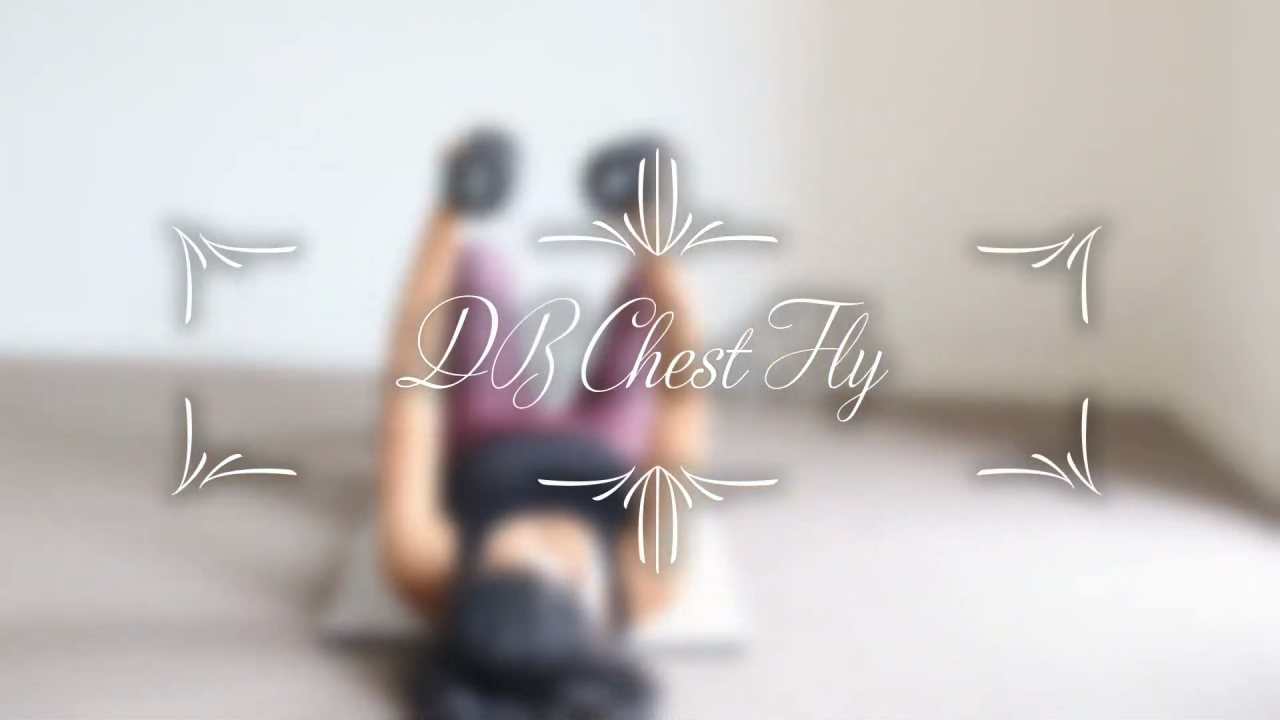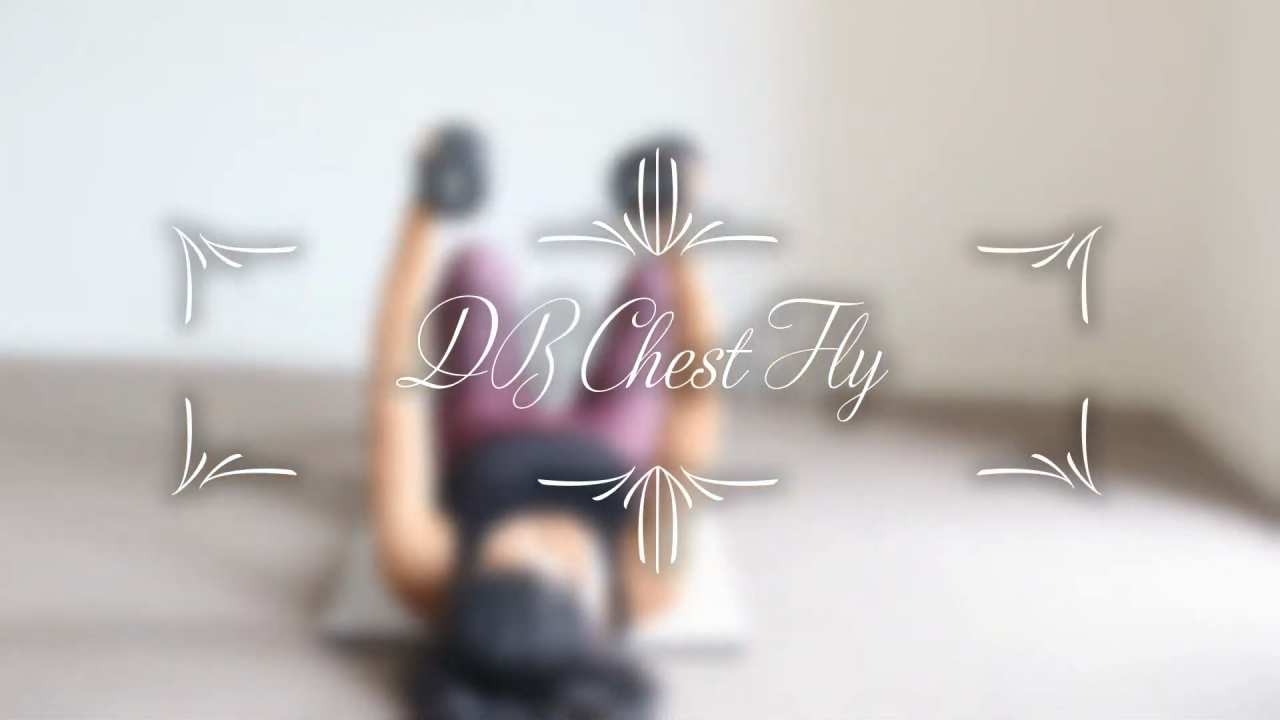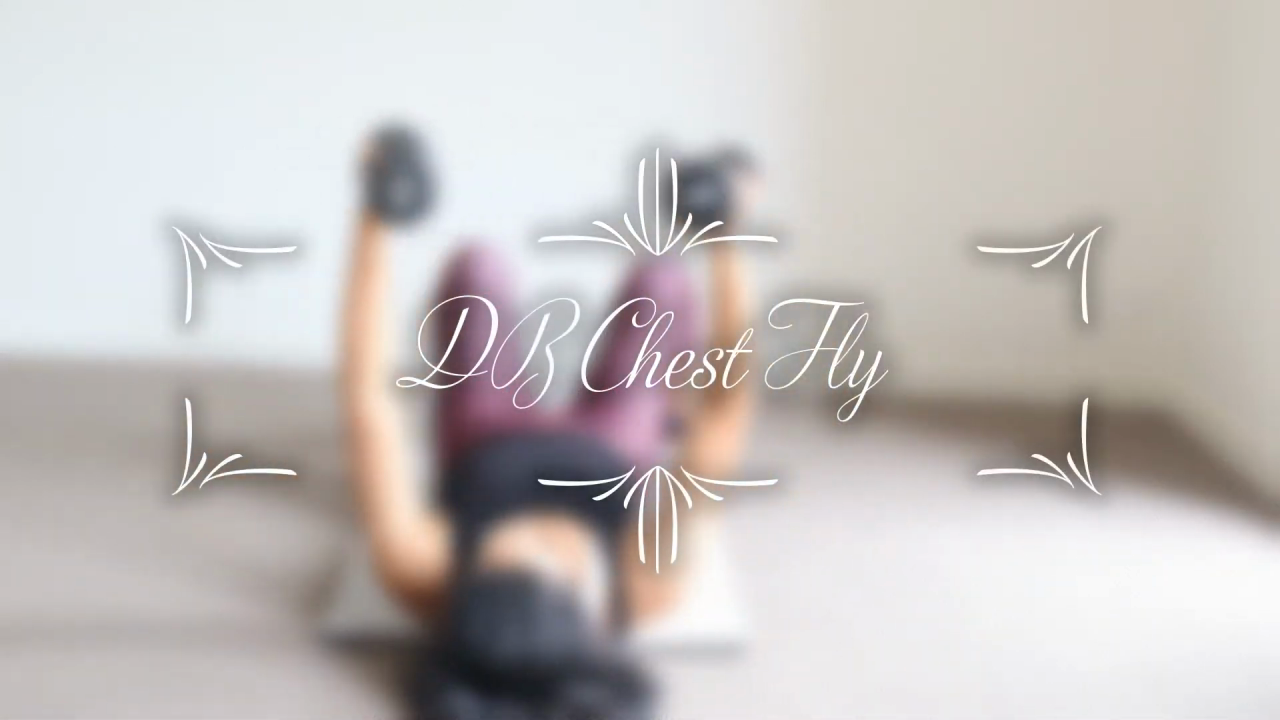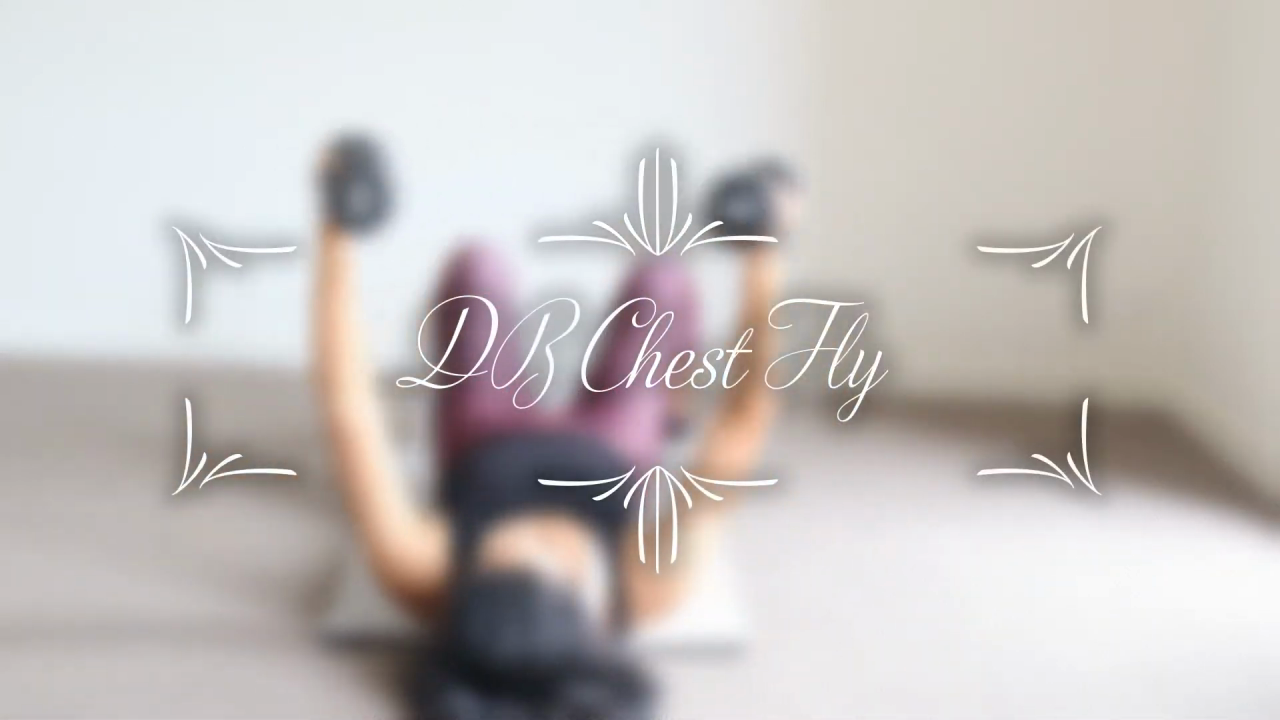
dt=0.1s
person 1, frame 1
left shoulder: (429, 574)
right shoulder: (638, 585)
left elbow: (408, 393)
right elbow: (683, 407)
left wrist: (448, 218)
right wrist: (654, 230)
left hip: (487, 448)
right hip: (607, 453)
left knee: (479, 266)
right knee: (651, 287)
person 1, frame 2
left shoulder: (427, 575)
right shoulder: (639, 587)
left elbow: (395, 395)
right elbow: (695, 410)
left wrist: (423, 216)
left hip: (486, 448)
right hip: (608, 451)
left knee: (478, 267)
right knee: (657, 286)
person 1, frame 3
left shoulder: (424, 574)
right shoulder: (641, 586)
left elbow: (369, 409)
right elbow: (721, 425)
left wrist: (376, 229)
right wrist: (723, 251)
left hip: (486, 447)
right hip: (611, 455)
left knee: (477, 265)
right knee: (661, 280)
right ankle: (662, 415)
person 1, frame 4
left shoulder: (424, 575)
right shoulder: (645, 587)
left elbow: (350, 414)
right elbow: (741, 432)
left wrist: (339, 237)
right wrist: (760, 259)
left hip: (486, 447)
right hip: (610, 453)
left knee: (478, 265)
right knee: (662, 280)
right ankle: (664, 416)
